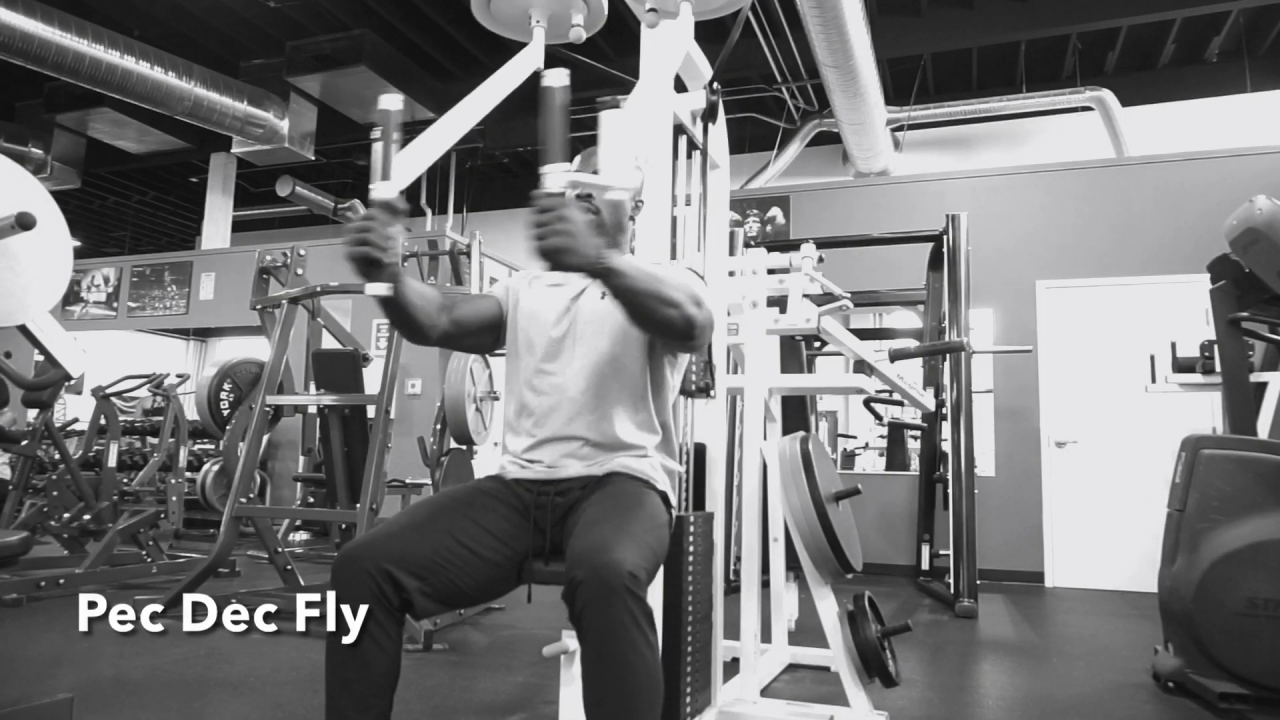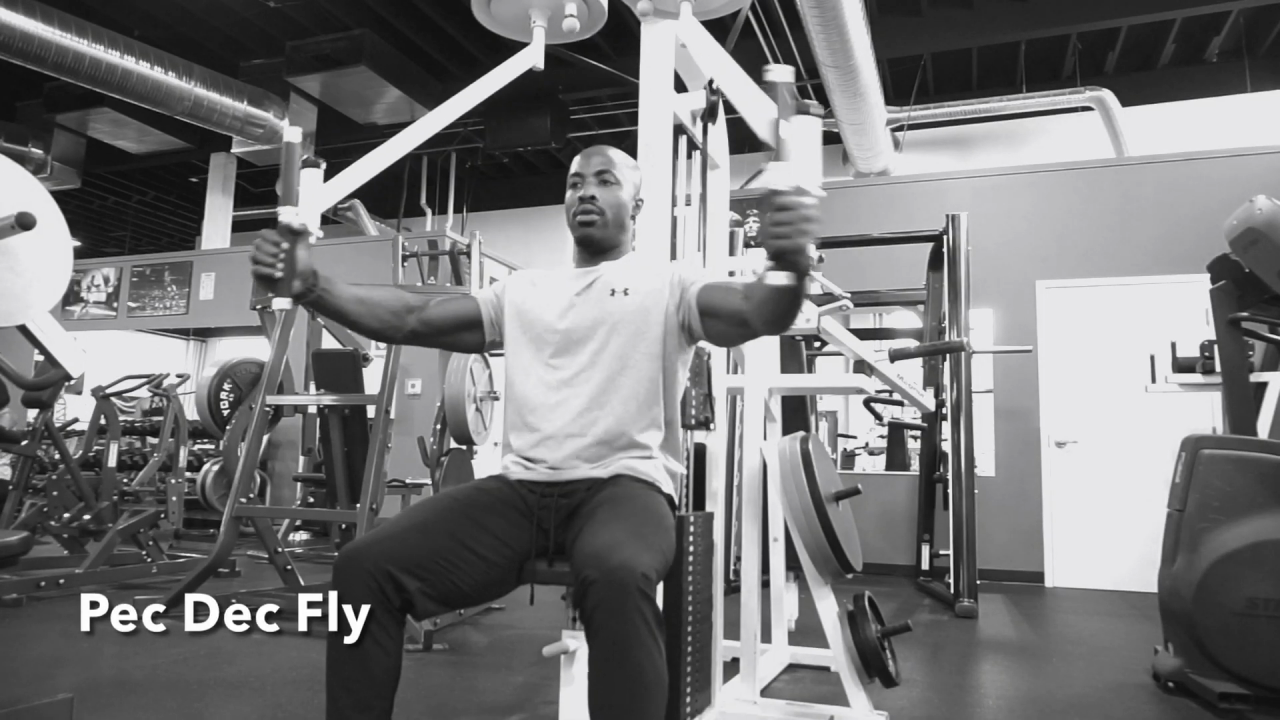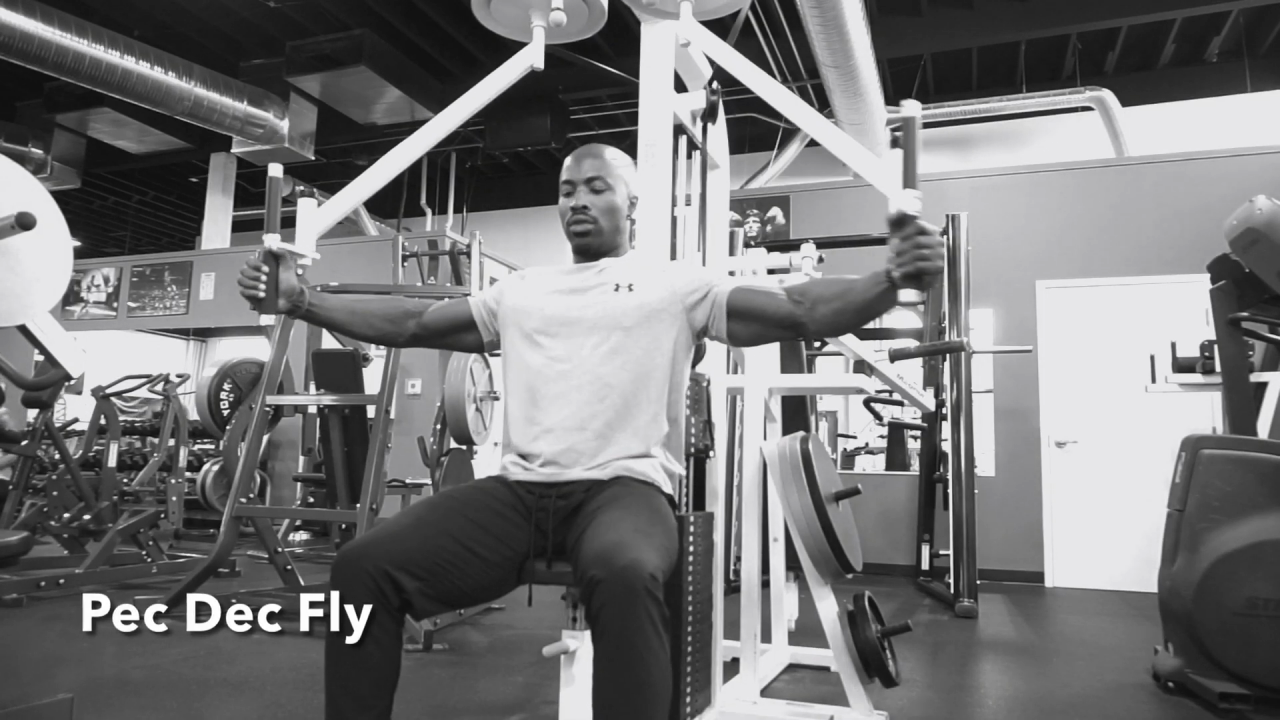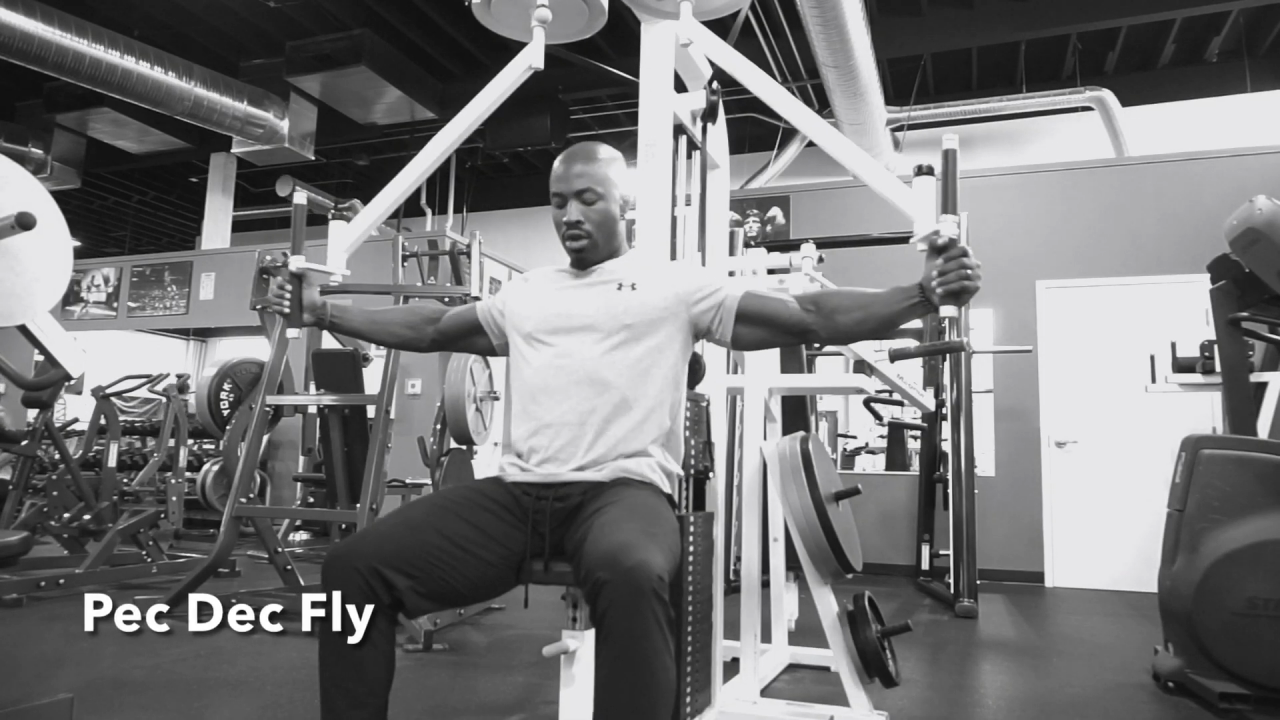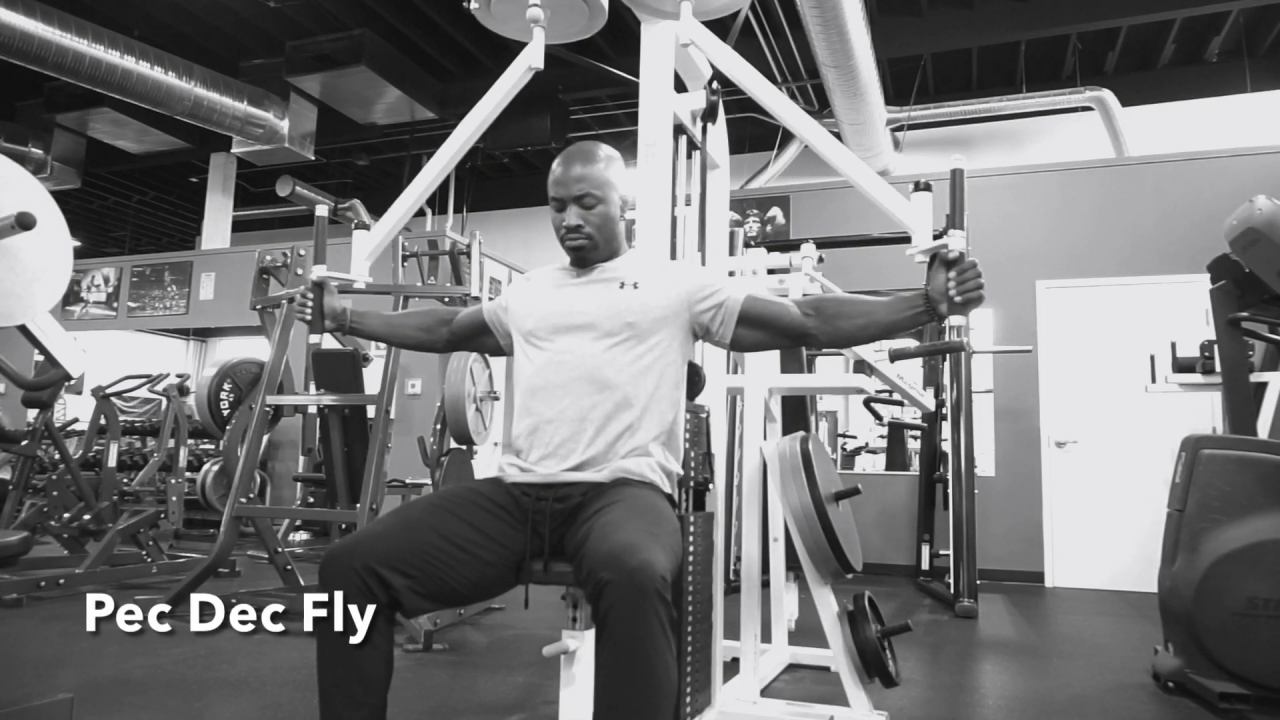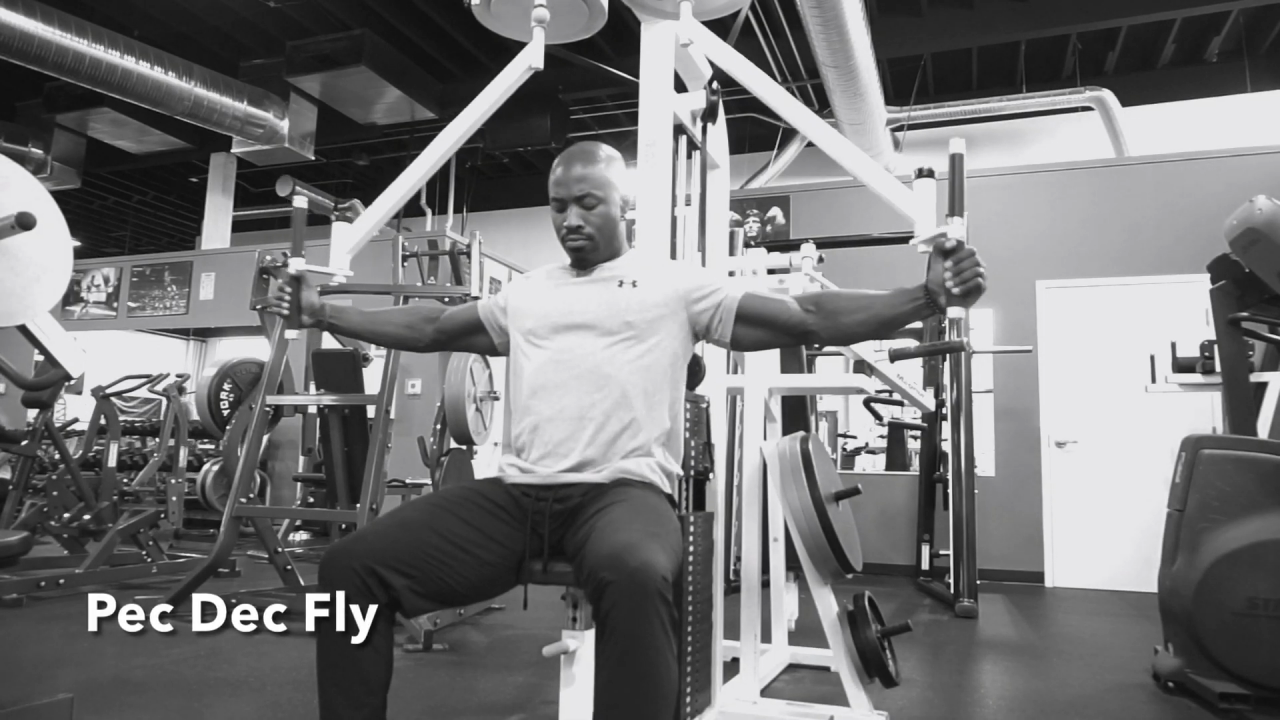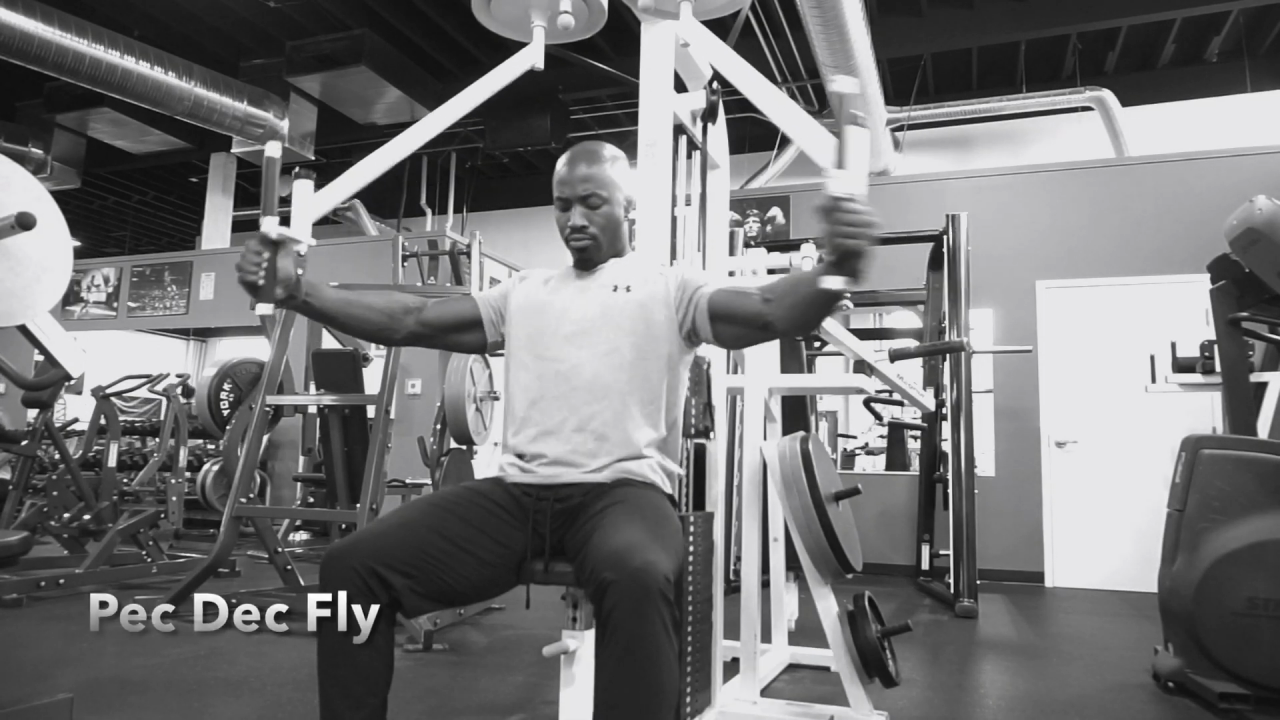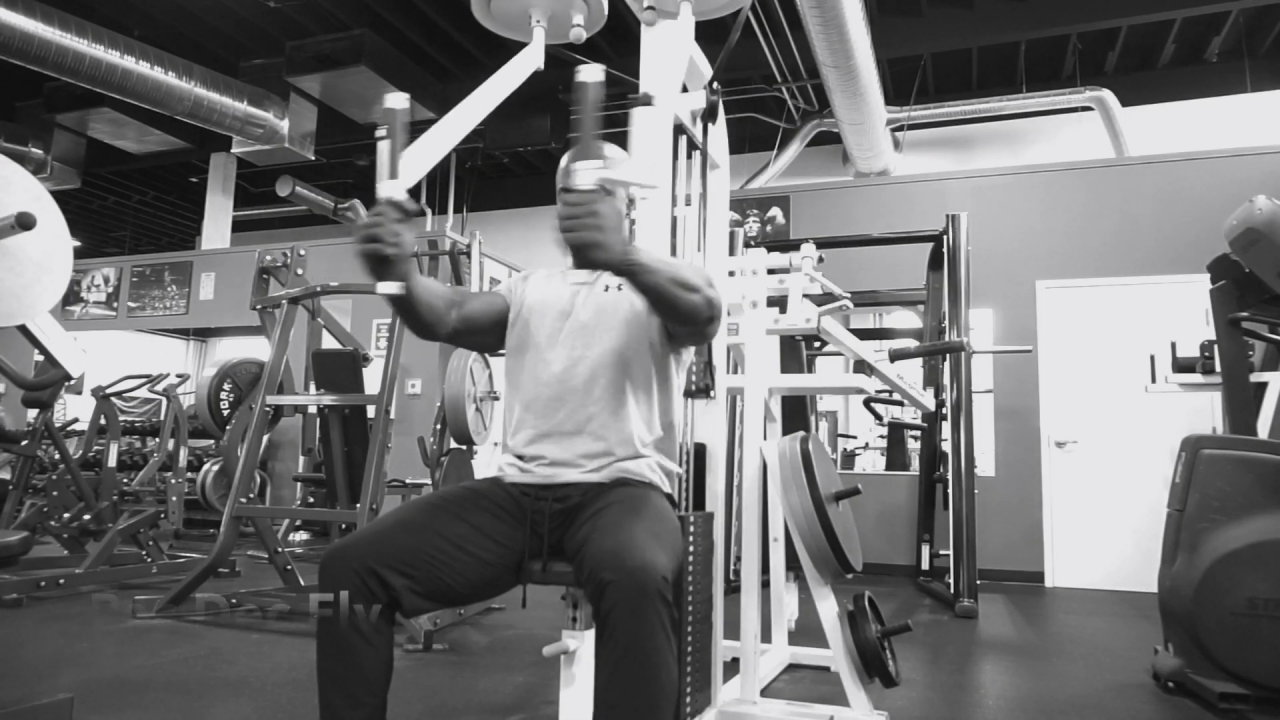
dt=0.4s
person 1, frame 1
left shoulder: (669, 281)
right shoulder: (526, 291)
left elbow: (684, 323)
right elbow: (436, 322)
left wrist: (596, 260)
right wrist: (388, 275)
left hip: (619, 481)
right hip: (518, 485)
left knee: (605, 575)
right knee: (364, 565)
person 1, frame 2
left shoulder: (667, 284)
right shoulder: (524, 290)
left elbow: (757, 310)
right elbow: (410, 318)
left wrist: (790, 264)
right wrist: (310, 285)
left hip: (624, 482)
right hip: (520, 487)
left knee: (617, 575)
right knee: (366, 565)
person 1, frame 3
left shoulder: (676, 285)
right shoulder: (522, 290)
left elbow: (799, 311)
right elbow: (412, 322)
left wrist: (892, 278)
right wrist: (299, 299)
left hip: (625, 484)
right hip: (519, 488)
left knee: (623, 573)
right knee: (364, 565)
person 1, frame 4
left shoulder: (677, 285)
right shoulder: (525, 292)
left elbow: (811, 317)
right elbow: (430, 329)
left wrist: (924, 294)
right wrist: (322, 312)
left hip: (624, 485)
right hip: (517, 489)
left knee: (629, 573)
right knee: (355, 564)
person 1, frame 5
left shoulder: (677, 284)
right shoulder: (527, 291)
left elbow: (808, 321)
right elbow: (445, 329)
left wrist: (928, 302)
right wrist: (343, 317)
left hip: (622, 486)
right hip: (517, 489)
left knee: (634, 574)
right knee: (353, 564)
person 1, frame 6
left shoulder: (676, 284)
right shoulder: (525, 292)
left elbow: (809, 317)
right elbow: (432, 327)
left wrist: (928, 296)
right wrist: (322, 312)
left hip: (622, 487)
right hip: (517, 490)
left knee: (634, 574)
right knee: (352, 564)
person 1, frame 7
left shoulder: (671, 287)
right shoulder: (523, 293)
left elbow: (772, 311)
right elbow: (409, 319)
left wrist: (837, 267)
right wrist: (295, 291)
left hip: (623, 488)
right hip: (517, 491)
left knee: (638, 577)
right knee: (353, 566)
person 1, frame 8
left shoulder: (657, 285)
right shoulder: (531, 290)
left elbow: (699, 306)
right elbow: (442, 316)
left wrist: (621, 253)
right wrist: (394, 269)
left hip: (621, 488)
right hip: (516, 490)
left knee: (636, 576)
right knee: (351, 565)
